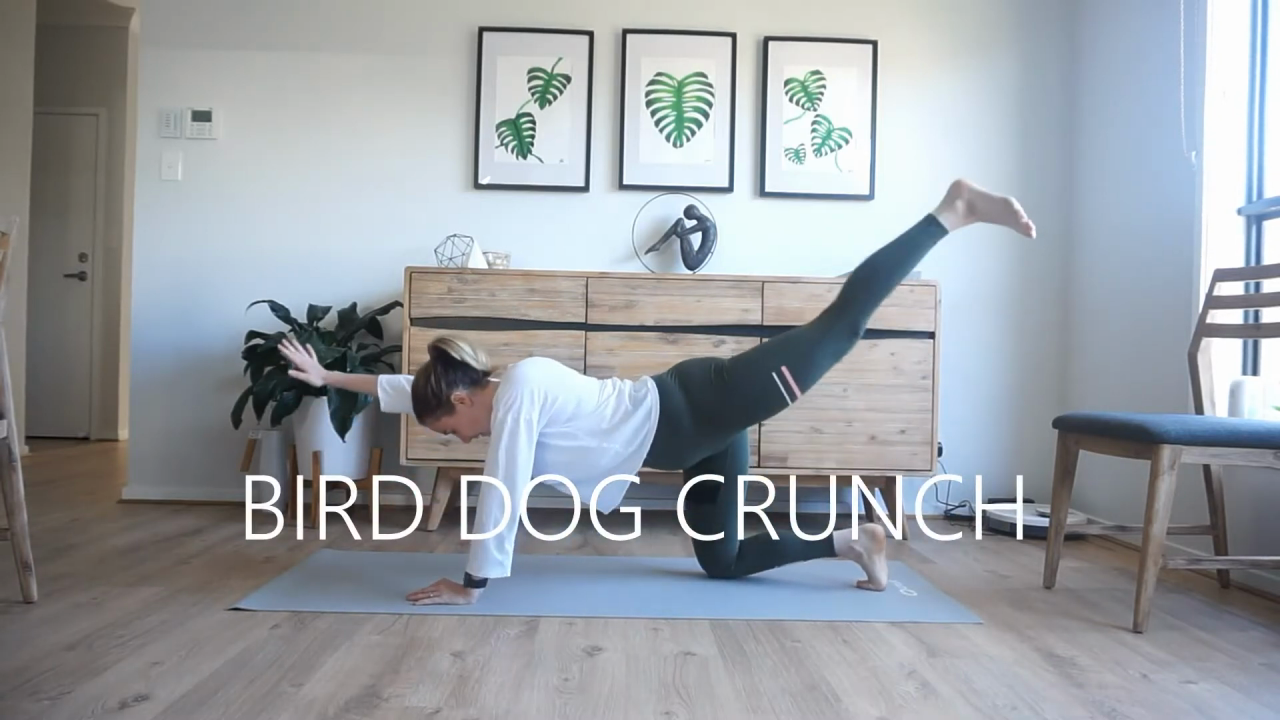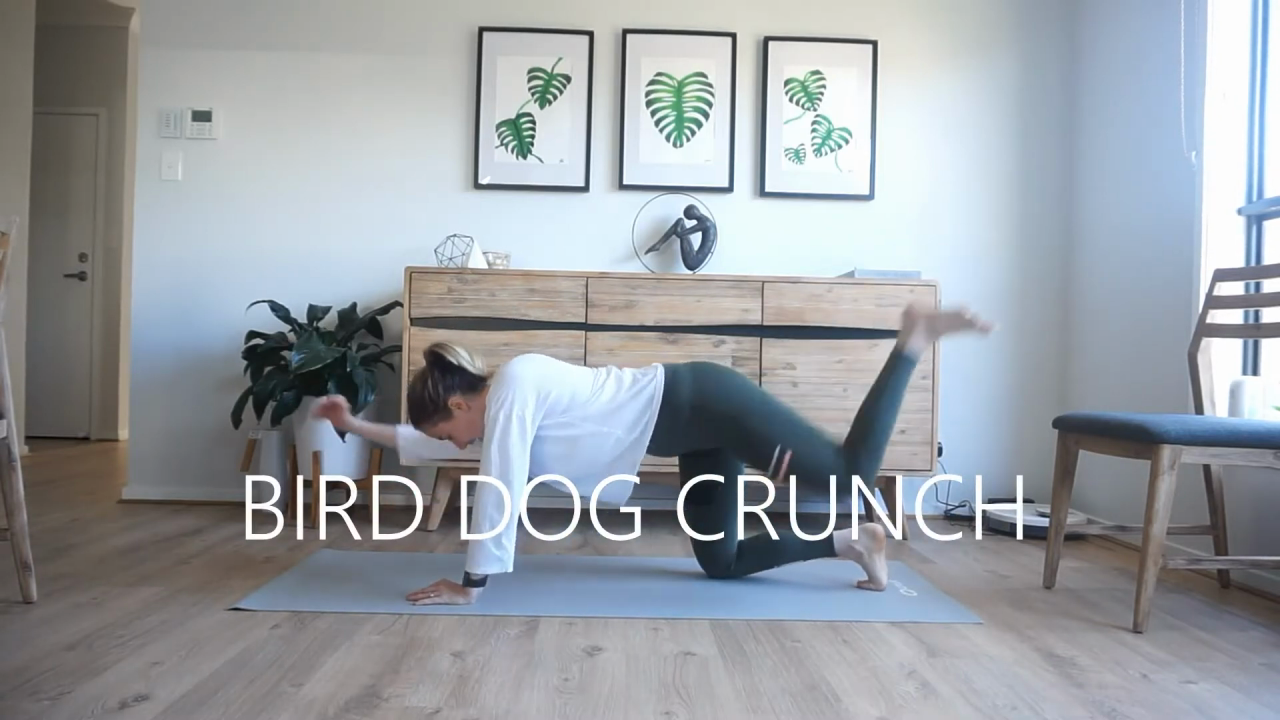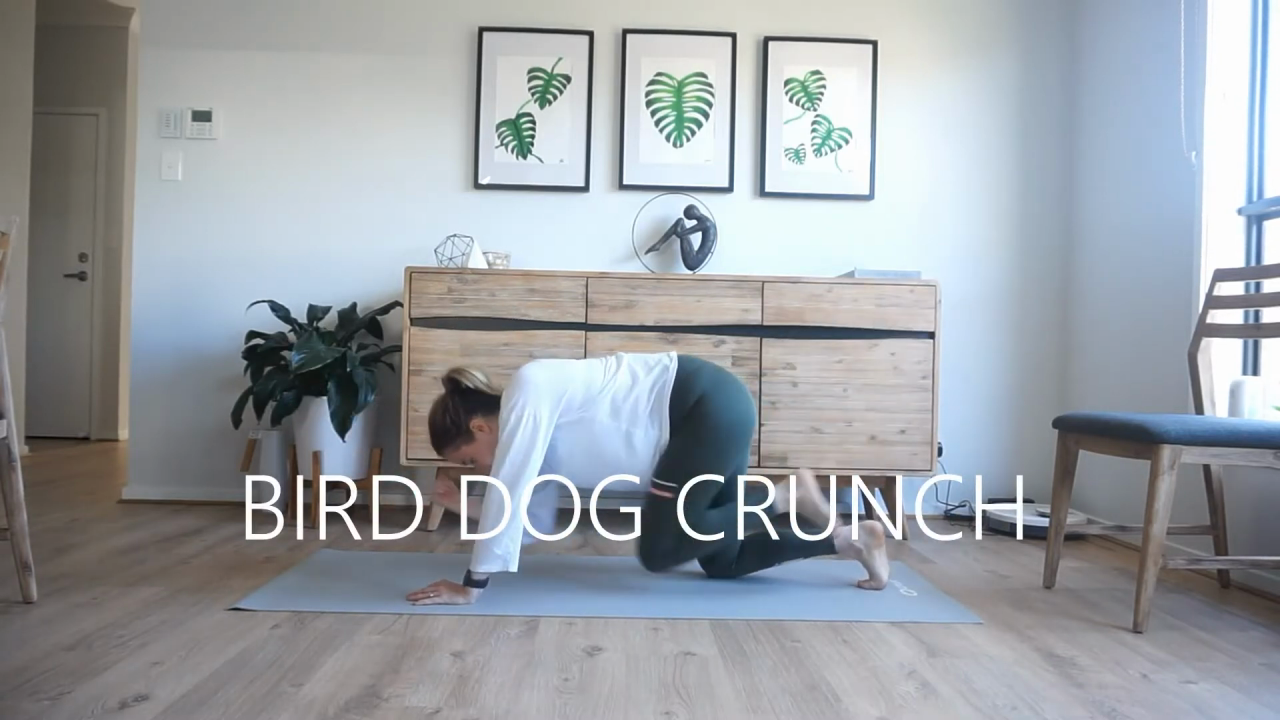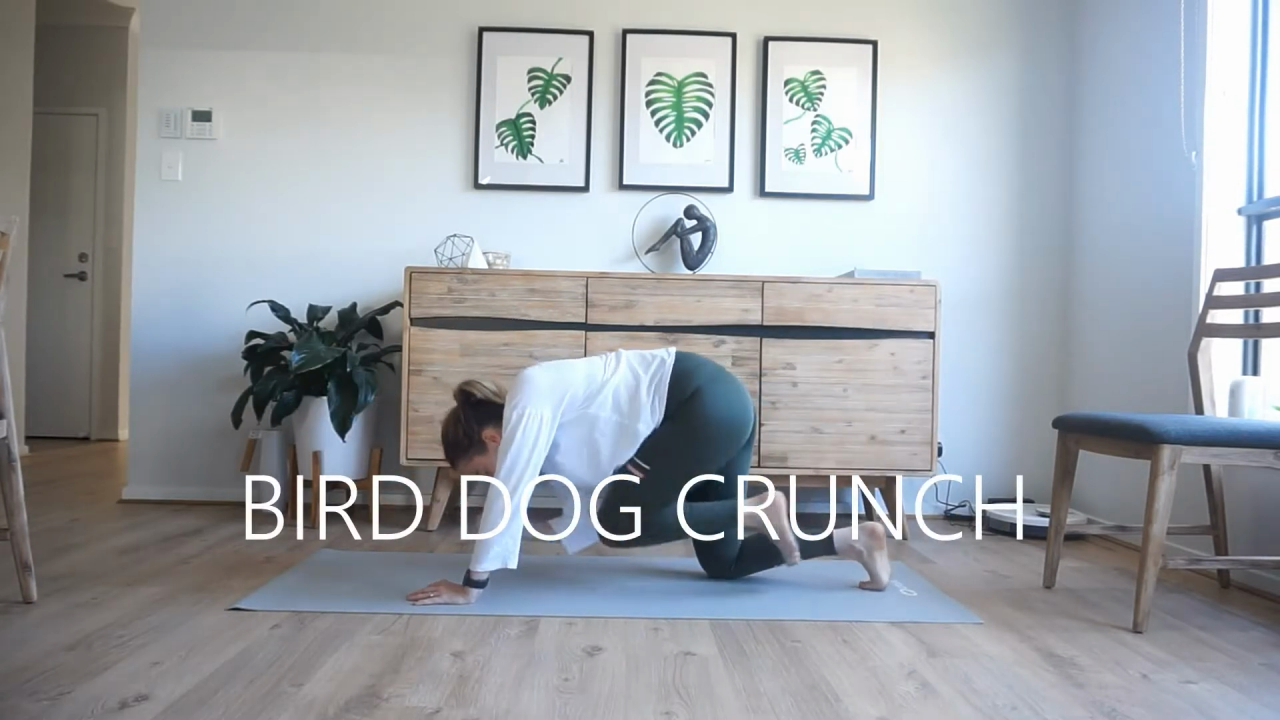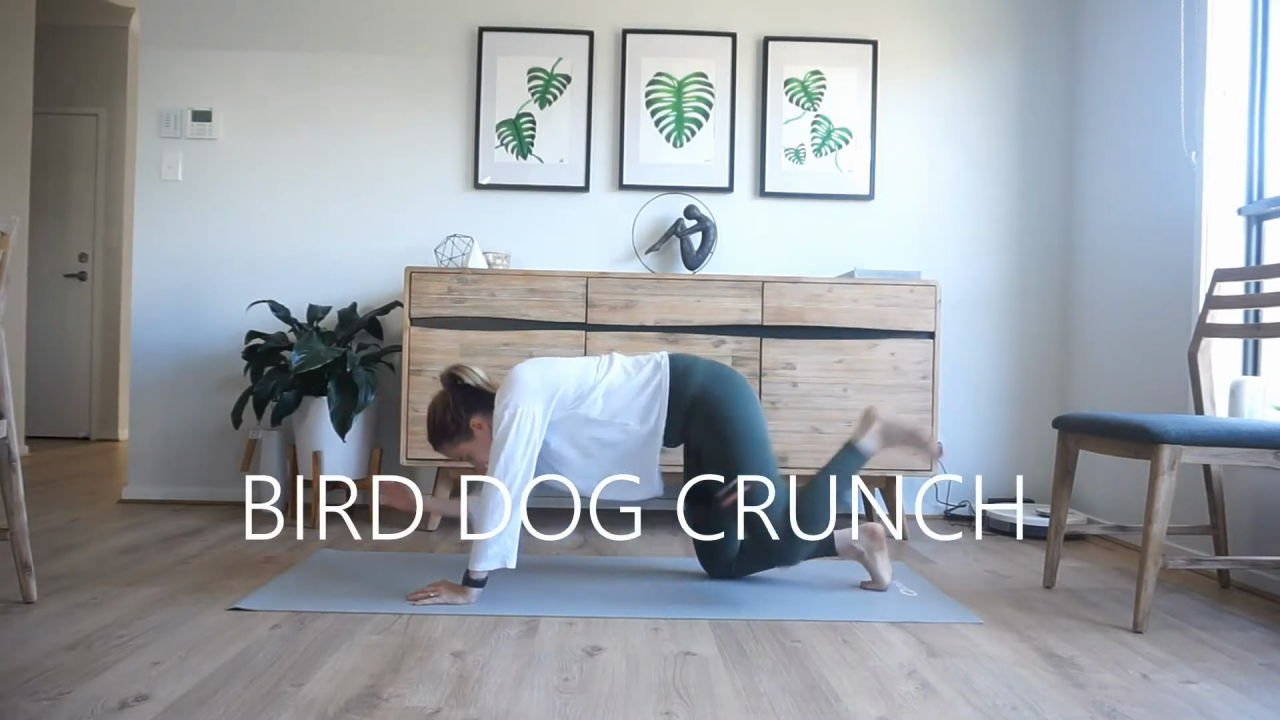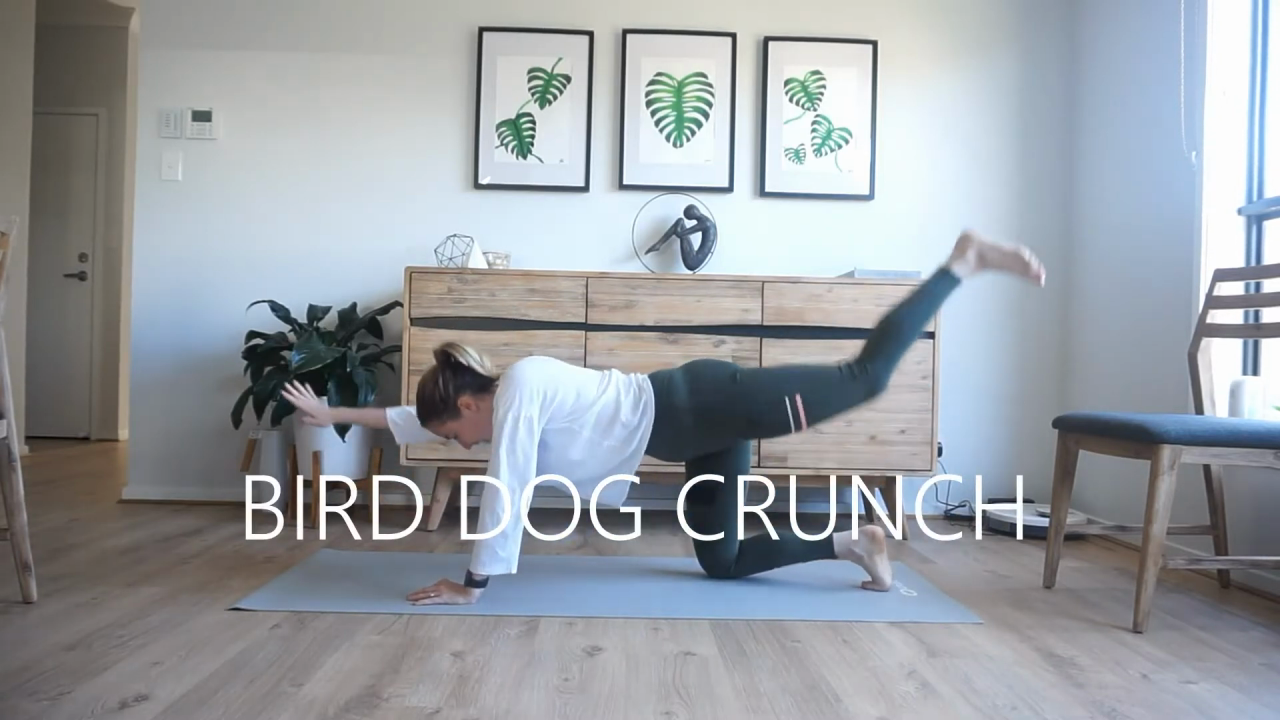
dt=0.3s
person 1, frame 1
left shoulder: (514, 394)
right shoulder: (508, 386)
left elbow: (502, 500)
right elbow: (407, 392)
left wrist: (470, 585)
right wrist: (326, 377)
left hip: (702, 407)
right hip: (699, 436)
left knee: (845, 322)
right knee: (722, 561)
left ankle: (956, 209)
right ankle: (851, 541)
person 1, frame 2
left shoulder: (511, 391)
right shoulder: (505, 398)
left elbow: (498, 499)
right elbow: (432, 441)
left wrist: (469, 583)
right wrist: (360, 427)
left hip: (697, 403)
right hip: (689, 423)
left knee: (851, 468)
right knee: (720, 561)
left ankle: (916, 335)
right ankle: (853, 540)
person 1, frame 3
left shoulder: (526, 393)
right shoulder: (540, 426)
left elbow: (506, 496)
right elbow: (535, 517)
left wrist: (470, 585)
right wrist: (478, 510)
left hip: (708, 401)
right hip: (712, 404)
left knee: (658, 553)
right knee: (721, 559)
left ankle: (782, 497)
right ankle: (851, 536)
person 1, frame 4
left shoulder: (528, 397)
right shoulder: (550, 442)
left elbow: (507, 497)
right elbow: (585, 524)
left wrist: (471, 584)
left hip: (705, 399)
right hip: (720, 404)
left knee: (620, 520)
right knee: (722, 562)
left ankle: (755, 511)
right ankle: (852, 538)
person 1, frame 5
left shoulder: (519, 395)
right shoulder: (525, 415)
left elbow: (503, 496)
right elbow: (501, 498)
left wrist: (469, 585)
right wrist: (420, 501)
left hip: (704, 395)
right hip: (695, 404)
left knee: (790, 525)
right knee: (722, 559)
left ankle: (868, 436)
right ankle: (855, 537)
person 1, frame 6
left shoulder: (517, 393)
right shoulder: (504, 398)
left elbow: (506, 497)
right elbow: (419, 420)
left wrist: (473, 585)
right wrist: (332, 414)
left hip: (705, 408)
right hip: (700, 428)
left knee: (863, 379)
right knee: (724, 562)
left ankle: (964, 259)
right ankle: (851, 543)
